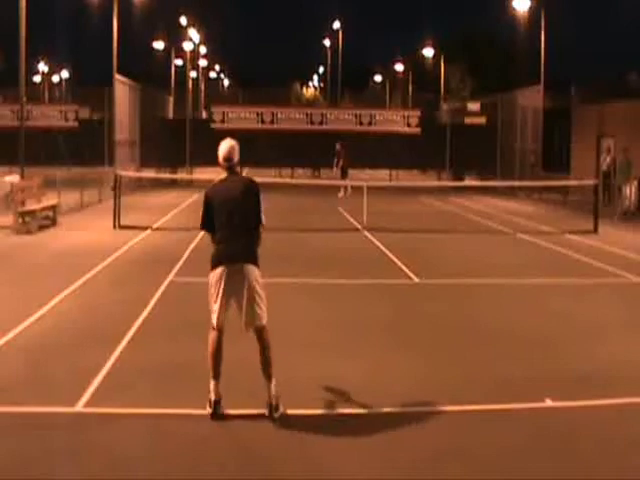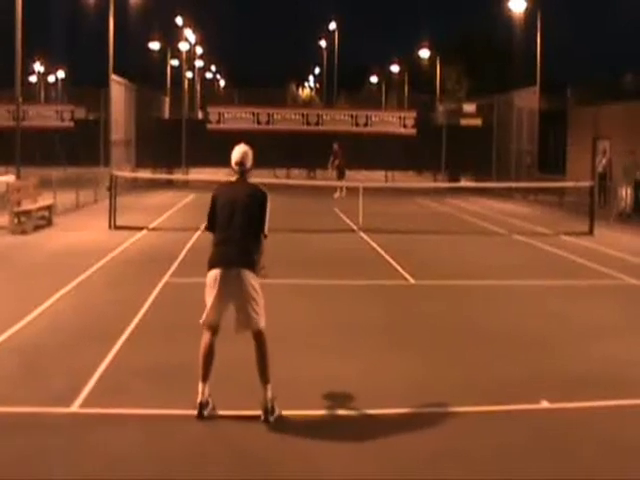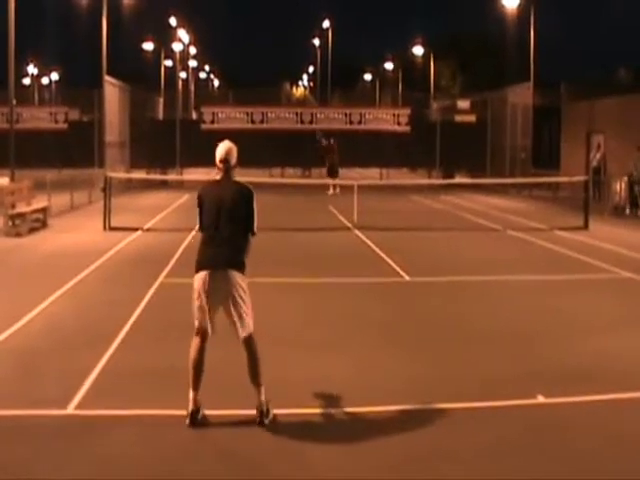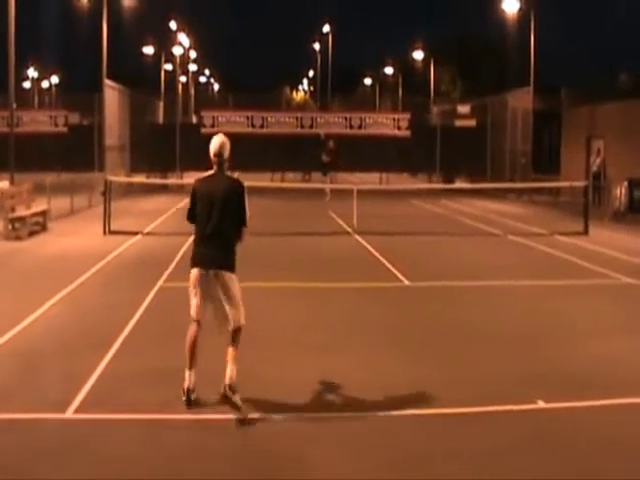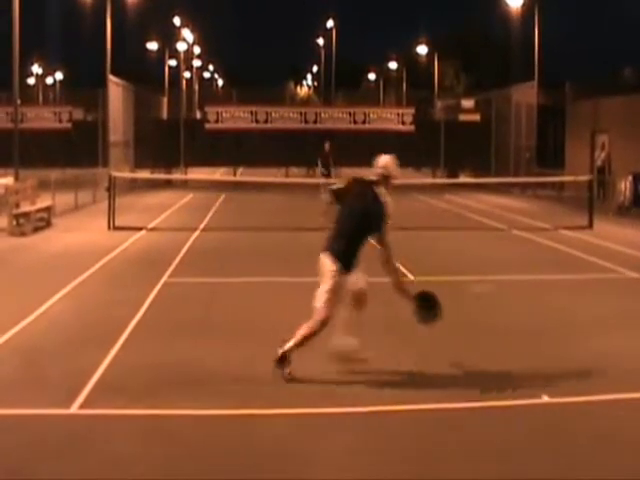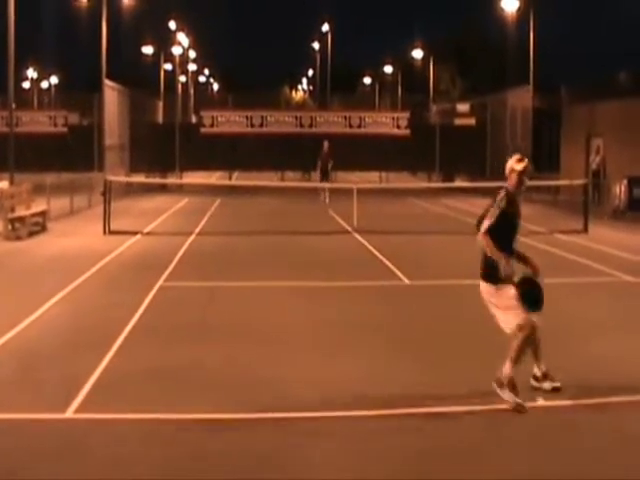
dt=0.7s
person 1, frame 1
left shoulder: (212, 192)
right shoulder: (251, 186)
left elbow: (210, 233)
right elbow: (258, 230)
left hip: (220, 263)
right hip: (247, 262)
left knee: (216, 328)
right knee: (261, 330)
left ankle: (215, 394)
right ankle: (272, 396)
person 1, frame 2
left shoulder: (219, 192)
right shoulder: (259, 194)
left elbow: (212, 230)
right elbow: (260, 238)
right wrist: (255, 263)
left hip: (217, 266)
right hip: (245, 268)
left knee: (210, 330)
right knee: (259, 333)
left ankle: (203, 396)
right ankle: (268, 401)
person 1, frame 3
left shoulder: (204, 191)
right shoulder: (245, 192)
right elbow: (248, 238)
left hip: (205, 267)
right hip: (232, 268)
left knee: (200, 335)
right knee: (248, 338)
left ankle: (194, 404)
right ankle: (262, 404)
person 1, frame 4
left shoulder: (199, 185)
right shoulder: (236, 187)
left elbow: (194, 223)
right elbow: (240, 233)
left hip: (199, 262)
right hip: (224, 265)
left knee: (196, 323)
right knee: (236, 327)
left ankle: (189, 385)
right ankle: (230, 382)
person 1, frame 5
left shoulder: (356, 184)
right shoulder: (379, 203)
left elbow: (334, 195)
right elbow: (384, 246)
right wrist: (398, 281)
left hip: (331, 252)
right hip: (339, 261)
right knee: (323, 318)
right ankle: (286, 353)
person 1, frame 6
left shoulder: (514, 203)
right shoulder: (501, 202)
right elbow: (483, 235)
left wrist: (525, 260)
right wrist: (502, 261)
left hip: (507, 279)
right hip: (493, 282)
left knee: (531, 325)
right knee: (524, 327)
left ankle: (539, 373)
right ankle: (505, 378)
